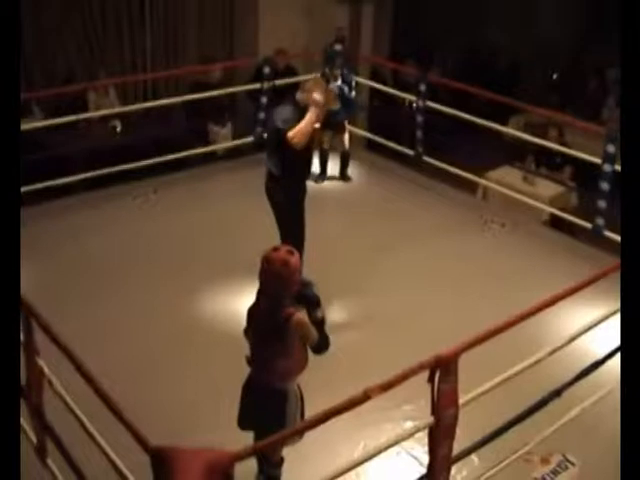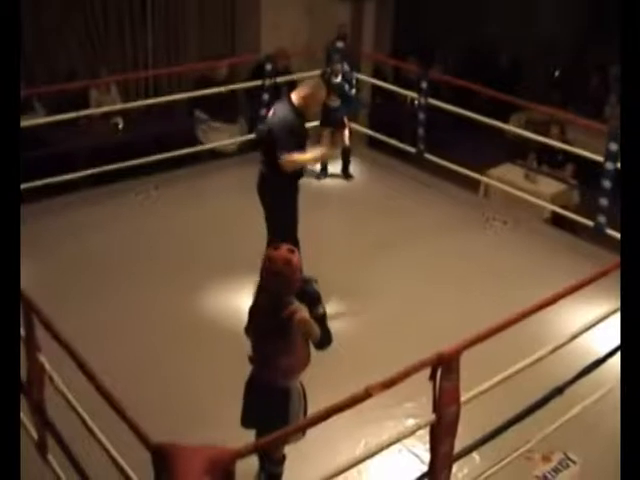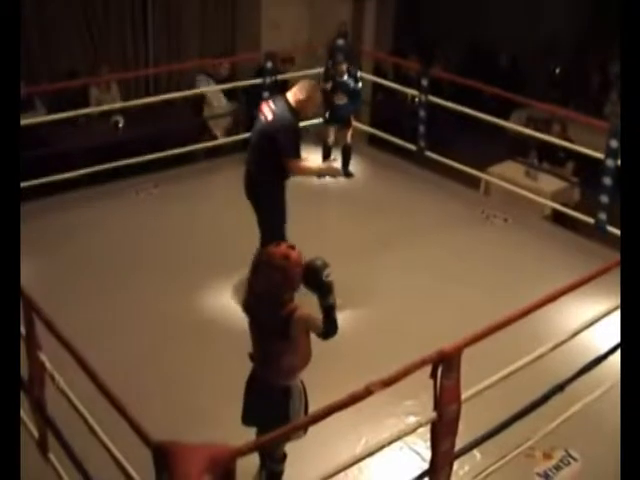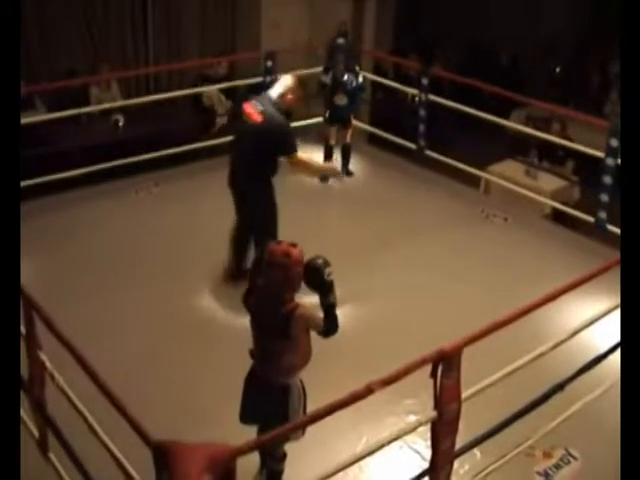
dt=0.3s
person 1, frame 1
left shoulder: (256, 309)
right shoulder: (296, 320)
right elbow: (321, 346)
right wrist: (315, 312)
left hip: (257, 383)
right hip: (282, 391)
left knee: (262, 435)
right knee: (274, 446)
person 1, frame 2
left shoulder: (258, 307)
right shoulder: (298, 319)
right elbow: (323, 341)
right wrist: (316, 308)
left hip: (259, 381)
right hip: (285, 388)
left knee: (263, 433)
right knee: (277, 444)
person 1, frame 3
left shoulder: (256, 302)
right shoulder: (298, 316)
right elbow: (329, 330)
left wrist: (259, 269)
right wrist: (326, 295)
left hip: (259, 379)
right hip: (285, 387)
left knee: (264, 431)
right knee: (277, 442)
person 1, frame 4
left shoulder: (257, 300)
right shoulder: (299, 314)
right elbow: (330, 328)
left wrist: (258, 269)
right wrist: (327, 293)
left hip: (259, 377)
right hip: (284, 385)
left knee: (265, 429)
right knee: (277, 441)
person 2, frame 1
left shoulder: (301, 110)
right shoulder: (285, 114)
right elbow: (296, 140)
left wrist: (325, 102)
right wrist: (314, 109)
left hip: (295, 182)
right hip: (282, 186)
left knee: (295, 235)
right knee: (292, 237)
person 2, frame 2
left shoulder: (293, 111)
right shoulder: (283, 118)
right elbow: (287, 162)
left wrist: (315, 154)
right wrist: (318, 154)
left hip: (284, 183)
right hip: (276, 186)
left knee: (288, 234)
right knee: (282, 237)
person 2, frame 3
left shoulder: (272, 103)
right shoulder: (285, 123)
right elbow: (293, 167)
right wrist: (324, 168)
left hip: (256, 180)
right hip: (267, 184)
right knee: (273, 240)
person 2, frame 4
left shoulder: (251, 103)
right shoulder: (277, 123)
right elbow: (295, 160)
right wrist: (325, 169)
left hip: (238, 177)
right hip: (256, 183)
left knee: (244, 224)
right knee: (265, 234)
left ankle: (235, 269)
person 3, frame 1
left shoulder: (347, 80)
right shoulder: (325, 80)
left elbow: (351, 100)
left hip: (341, 119)
right hip: (328, 118)
left knee: (345, 148)
right knee: (324, 147)
left ankle: (343, 172)
right ankle: (323, 172)
person 3, frame 2
left shoulder: (347, 78)
right shoulder: (325, 78)
left elbow: (351, 97)
left hip: (341, 116)
right hip: (327, 115)
left knee: (346, 144)
right knee: (324, 144)
left ankle: (346, 170)
right ankle: (324, 170)
person 3, frame 3
left shoulder: (352, 76)
right shoulder: (330, 76)
left elbow: (357, 94)
right elbow: (326, 93)
left hip: (347, 114)
right hip: (333, 114)
left knee: (347, 142)
right knee: (328, 141)
left ankle: (345, 167)
person 3, frame 4
left shoulder: (352, 77)
right shoulder: (331, 76)
left elbow: (359, 90)
right elbow: (324, 86)
left hip: (346, 114)
right hip: (333, 114)
left knee: (346, 142)
right knee: (330, 142)
left ankle: (345, 166)
